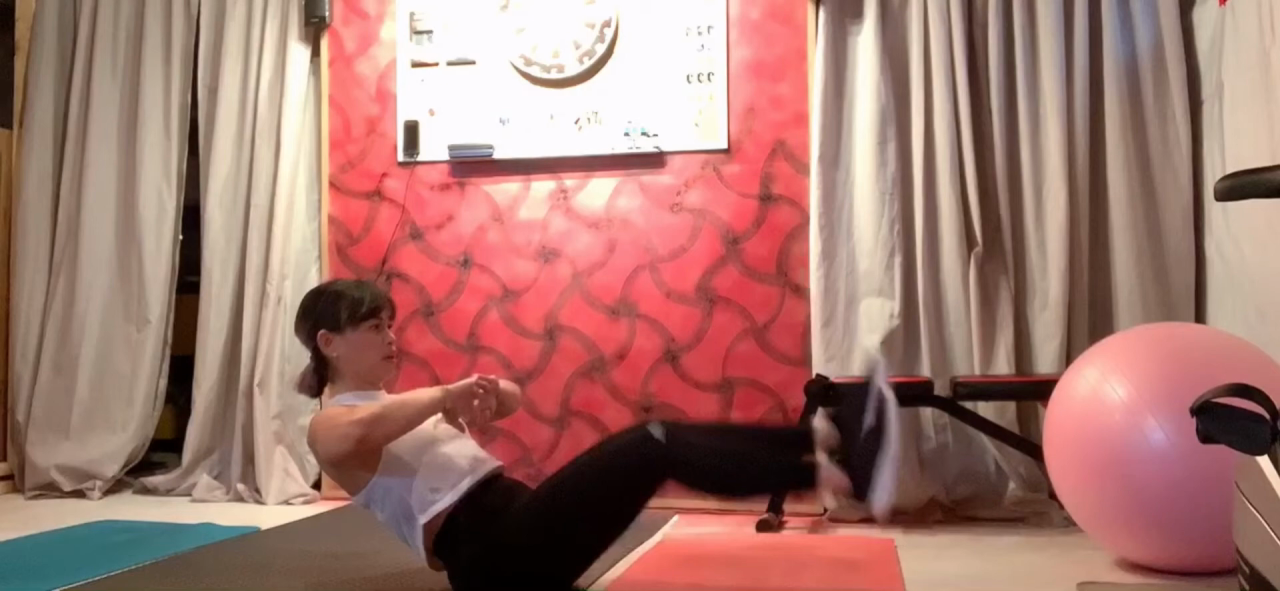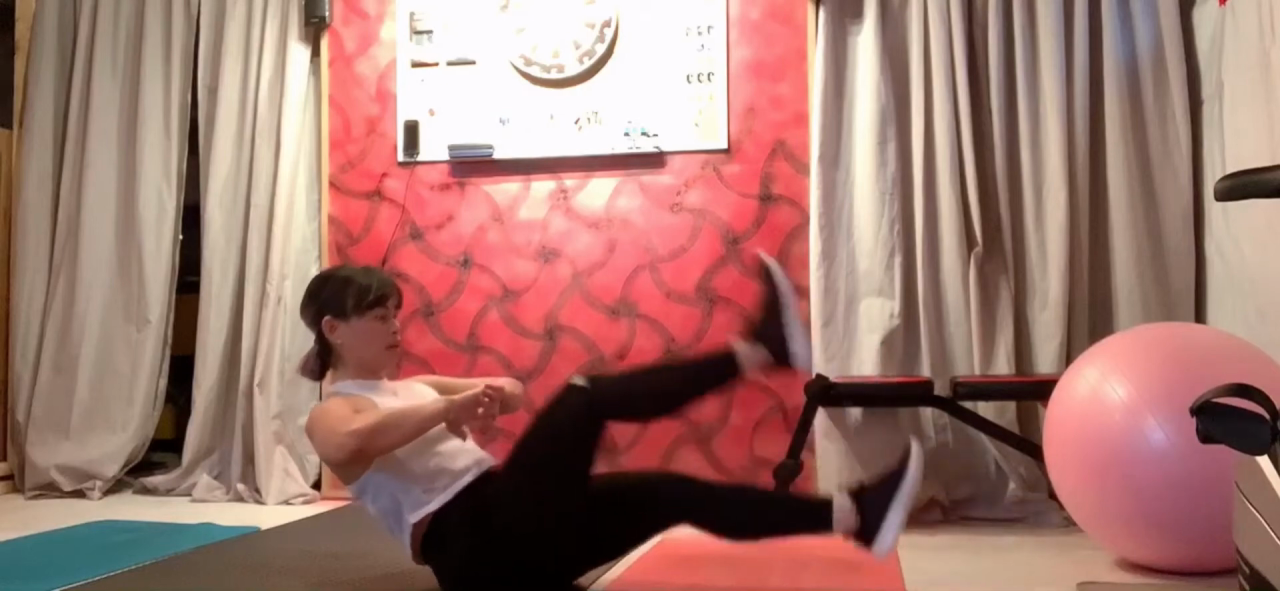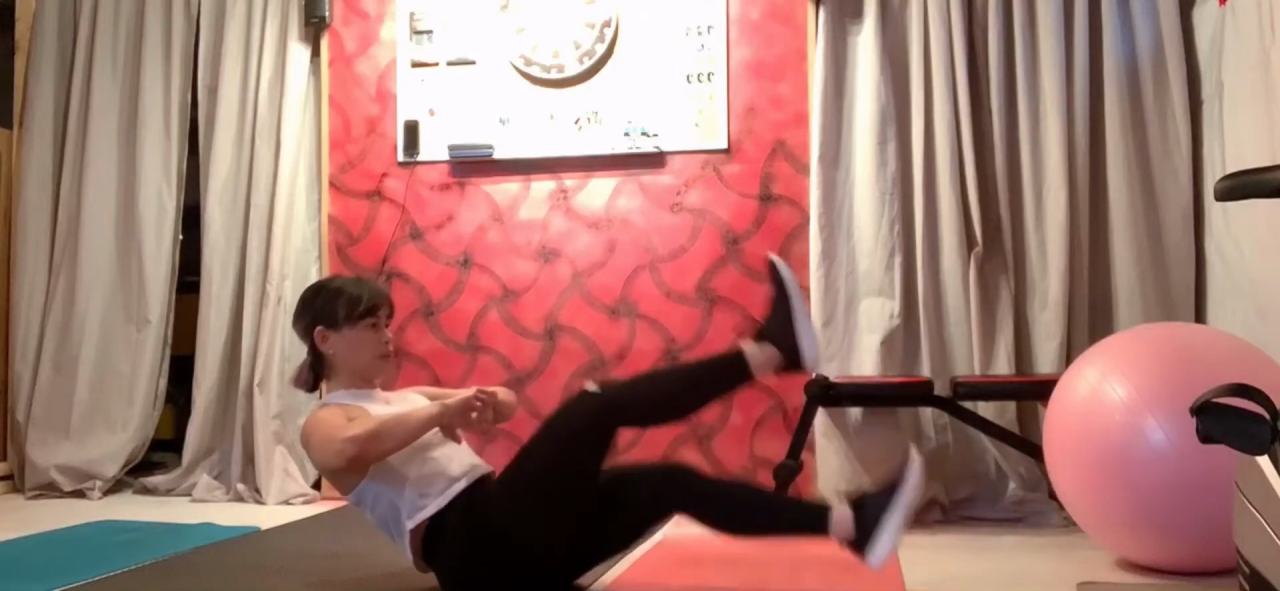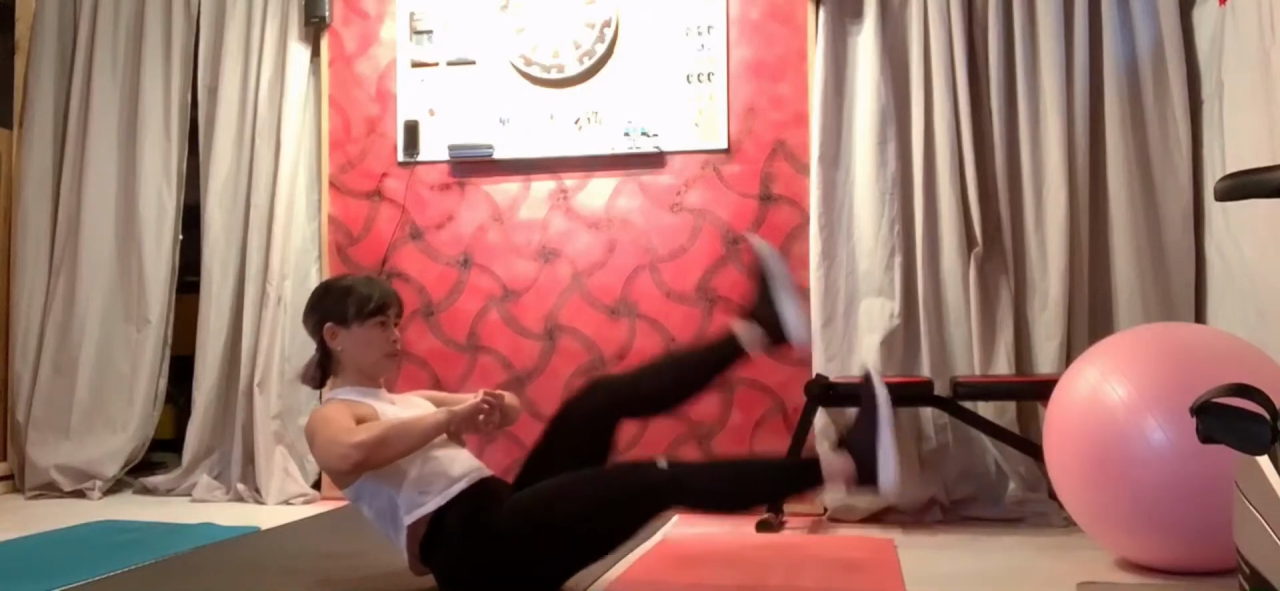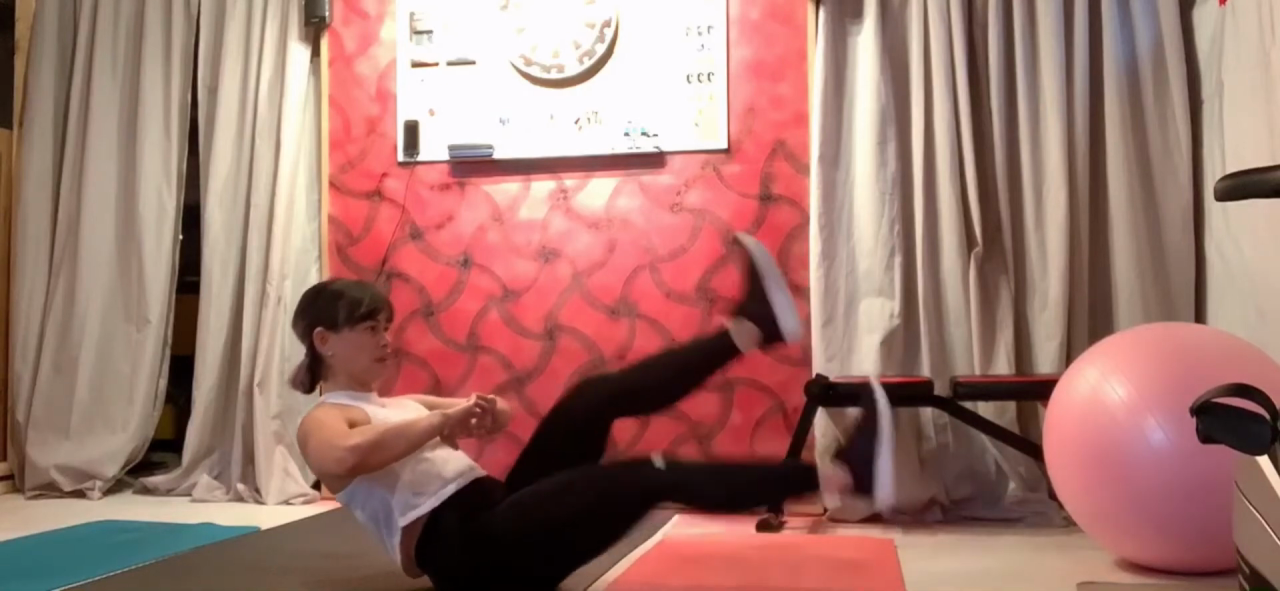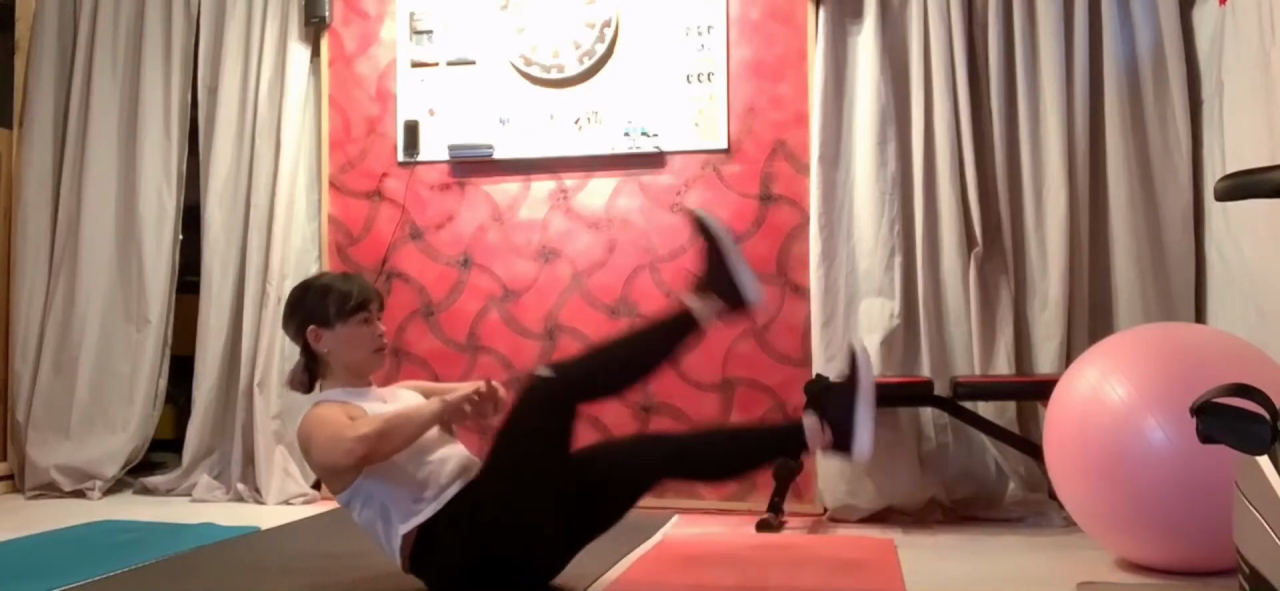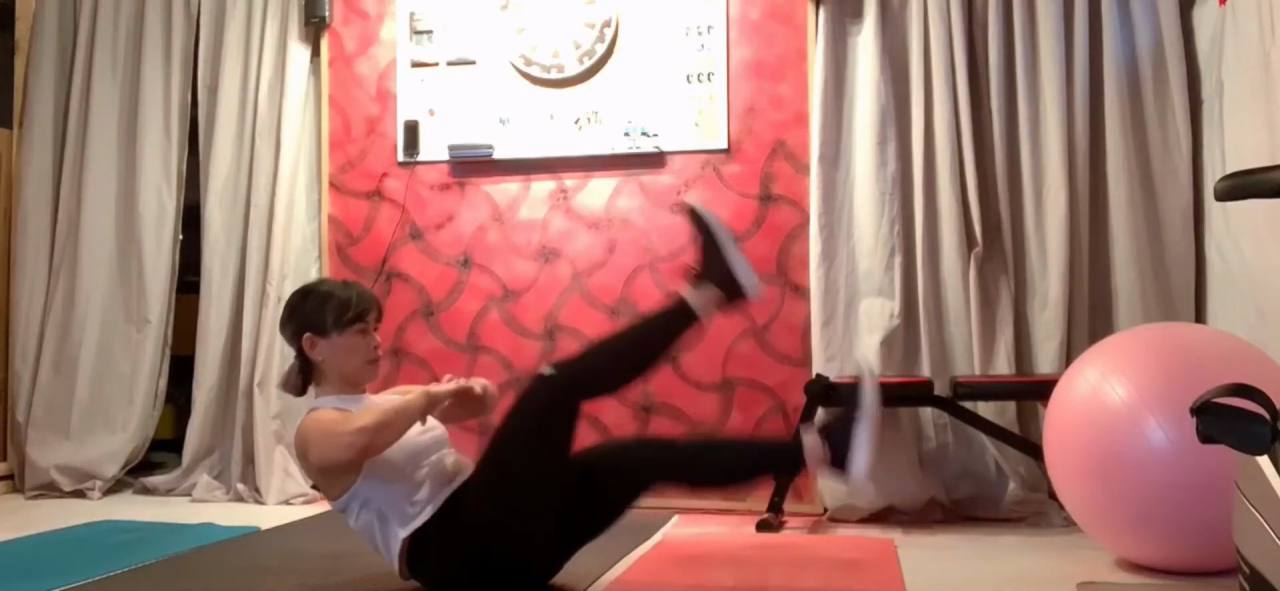
dt=0.4s
person 1, frame 1
left shoulder: (400, 404)
right shoulder: (331, 423)
left elbow: (511, 399)
right elbow: (349, 440)
left wrist: (483, 393)
right wrist: (441, 397)
left hip: (518, 523)
left knee: (660, 446)
right knee: (651, 445)
left ankle: (822, 439)
right ankle: (838, 472)
person 1, frame 2
left shoulder: (409, 388)
right shoulder: (331, 416)
left elbow: (510, 392)
right elbow: (349, 446)
left wrist: (483, 395)
right wrist: (449, 406)
left hip: (518, 535)
left knee: (675, 493)
right knee: (585, 397)
left ankle: (850, 513)
right ankle: (758, 351)
person 1, frame 3
left shoulder: (403, 398)
right shoulder: (326, 424)
left elbow: (506, 404)
right elbow: (345, 453)
left wrist: (481, 402)
right wrist: (441, 412)
left hip: (517, 536)
left knee: (670, 482)
right knee: (599, 403)
left ankle: (851, 525)
right ankle: (767, 352)
person 1, frame 4
left shoulder: (406, 399)
right shoulder: (331, 418)
left elbow: (510, 409)
right elbow: (349, 456)
left wrist: (486, 405)
right wrist: (447, 419)
left hip: (507, 521)
left knee: (602, 398)
right knee: (654, 478)
left ankle: (755, 331)
right ankle: (843, 466)
person 1, frame 5
left shoulder: (393, 405)
right shoulder: (323, 424)
left elbow: (493, 411)
right elbow: (347, 457)
left wrist: (480, 407)
right wrist: (443, 423)
left hip: (503, 521)
left knee: (592, 397)
right knee: (647, 476)
left ankle: (748, 330)
right ankle: (837, 476)
person 1, frame 6
left shoulder: (397, 394)
right shoulder: (323, 423)
left elbow: (475, 401)
right elbow: (355, 447)
left wrist: (474, 398)
right wrist: (445, 406)
left hip: (511, 536)
left knee: (655, 450)
right knee: (552, 388)
left ankle: (818, 427)
right ankle: (706, 305)
person 1, frame 7
left shoulder: (384, 404)
right shoulder: (318, 430)
left elbow: (483, 404)
right elbow: (357, 441)
left wrist: (463, 395)
right wrist: (428, 398)
left hip: (508, 537)
left knee: (646, 453)
right knee: (553, 386)
left ankle: (816, 450)
right ankle: (702, 296)
